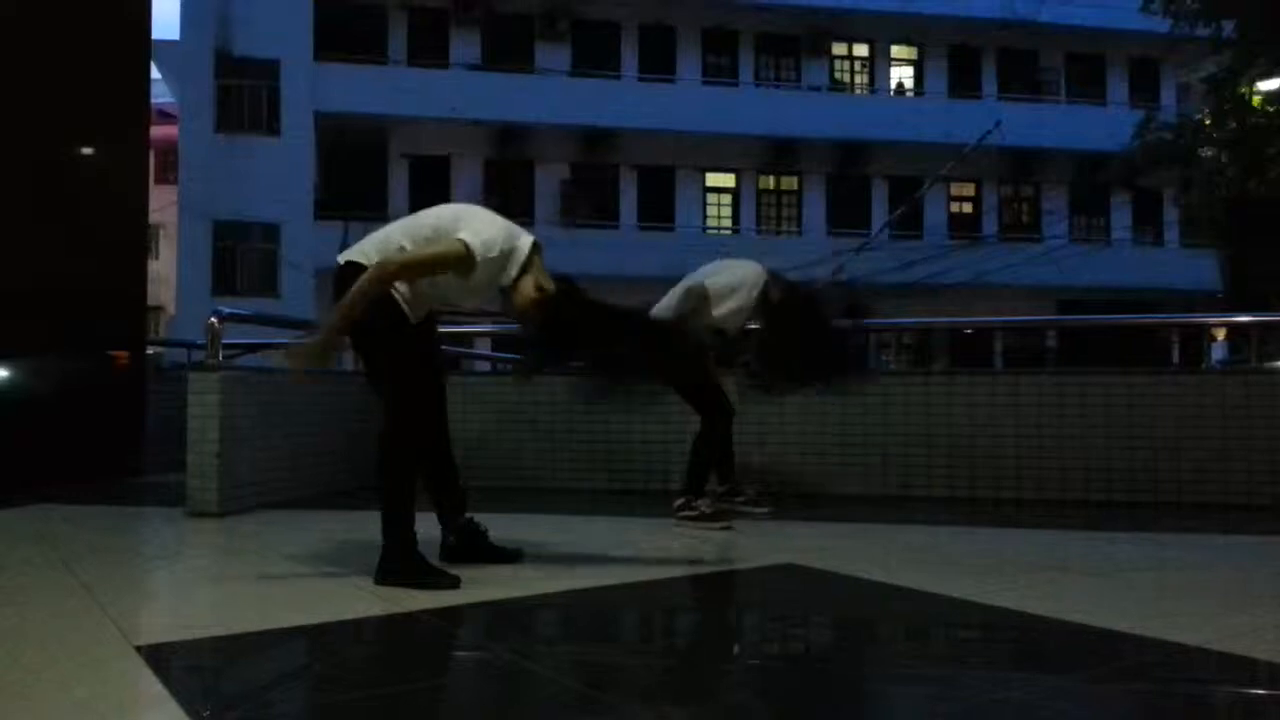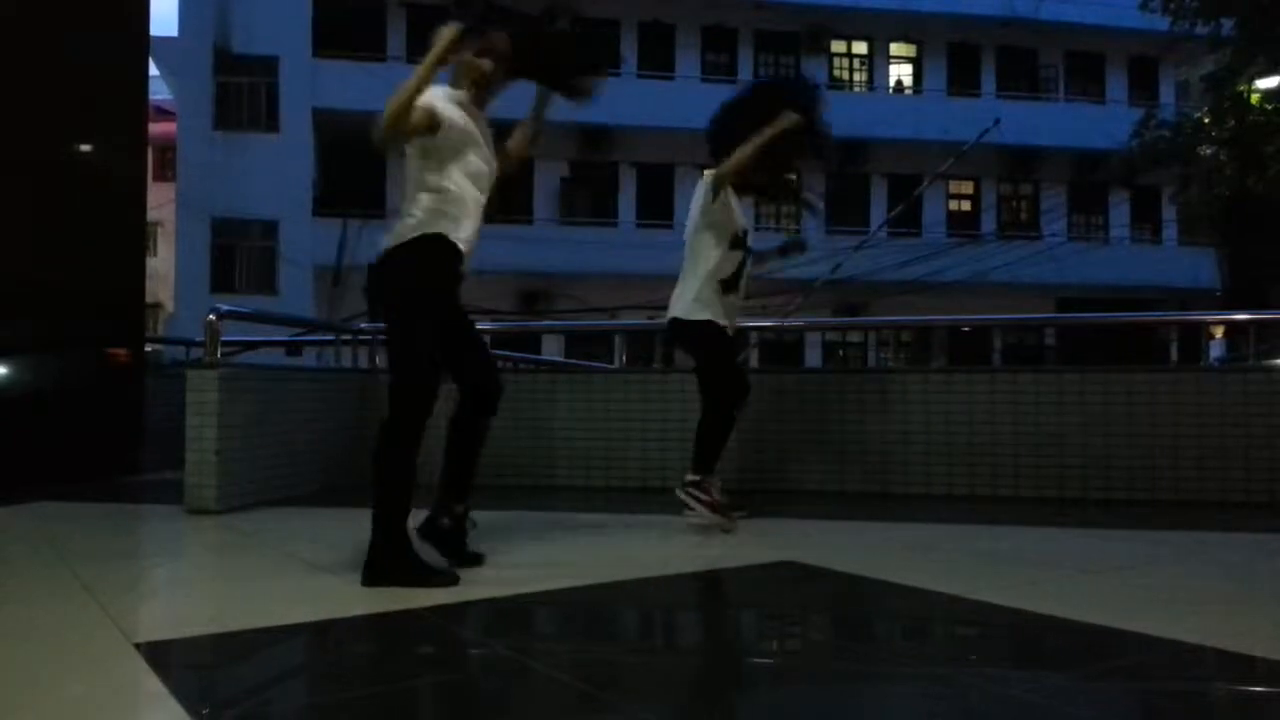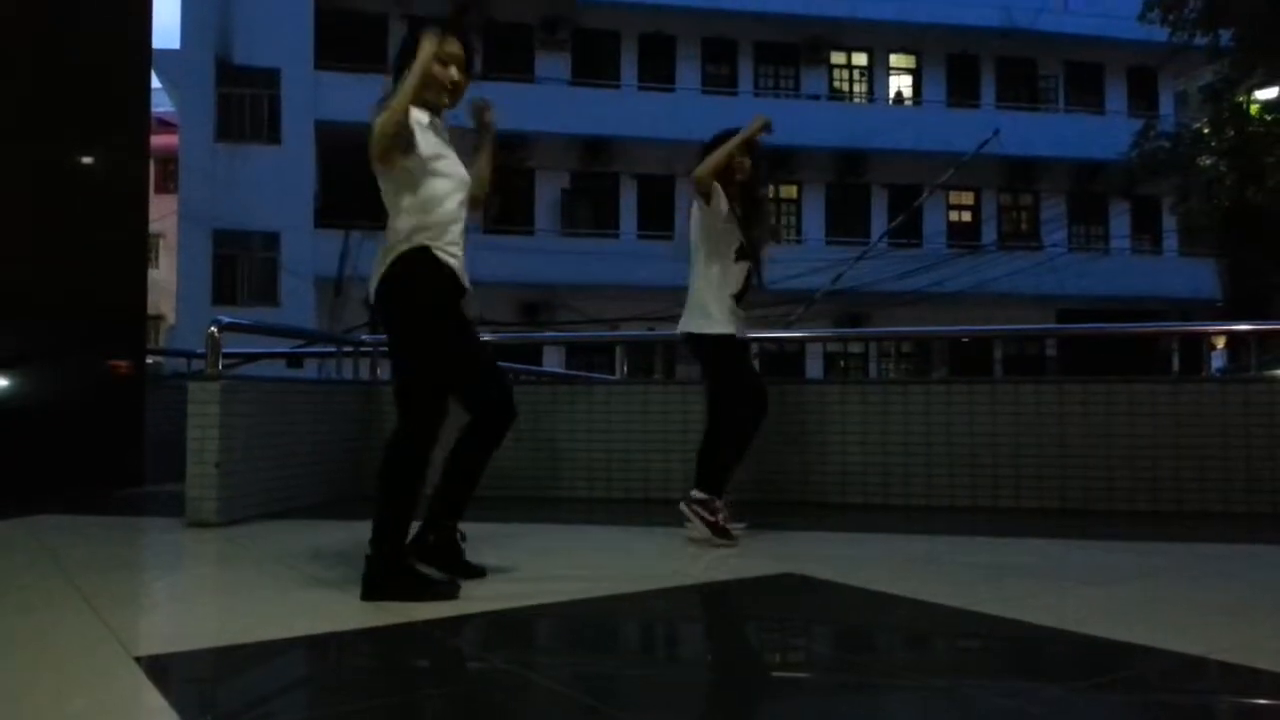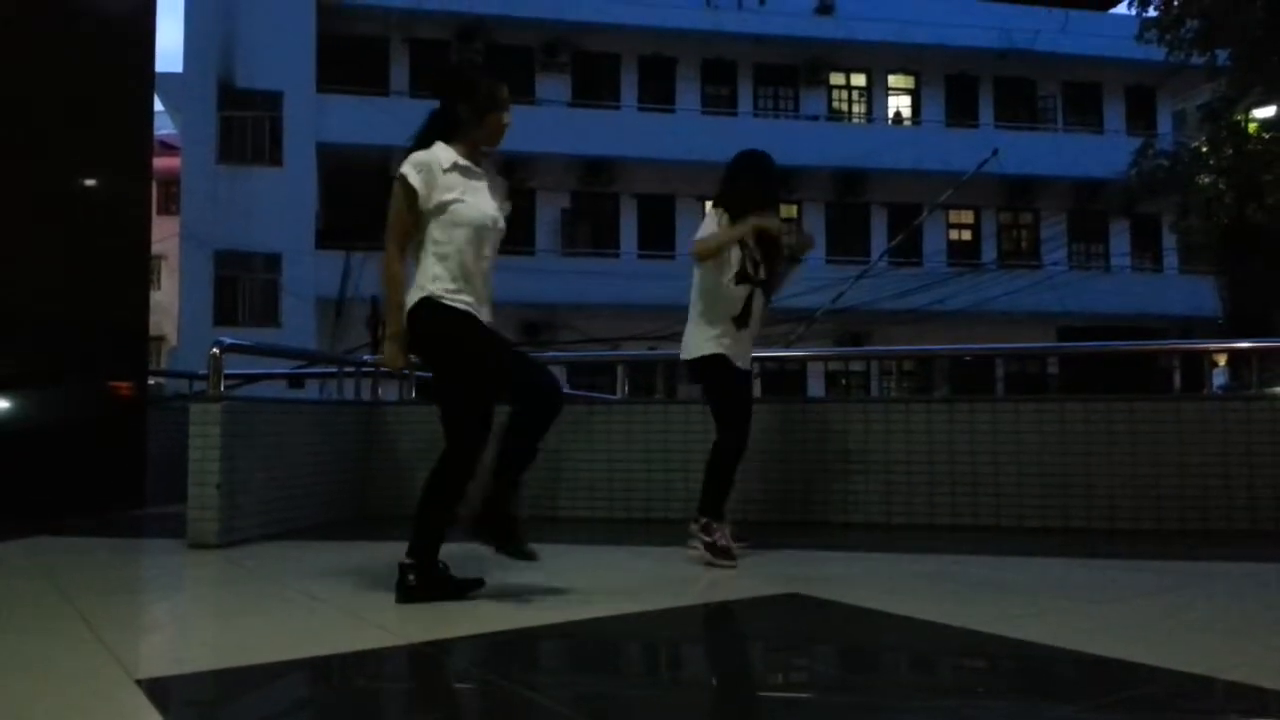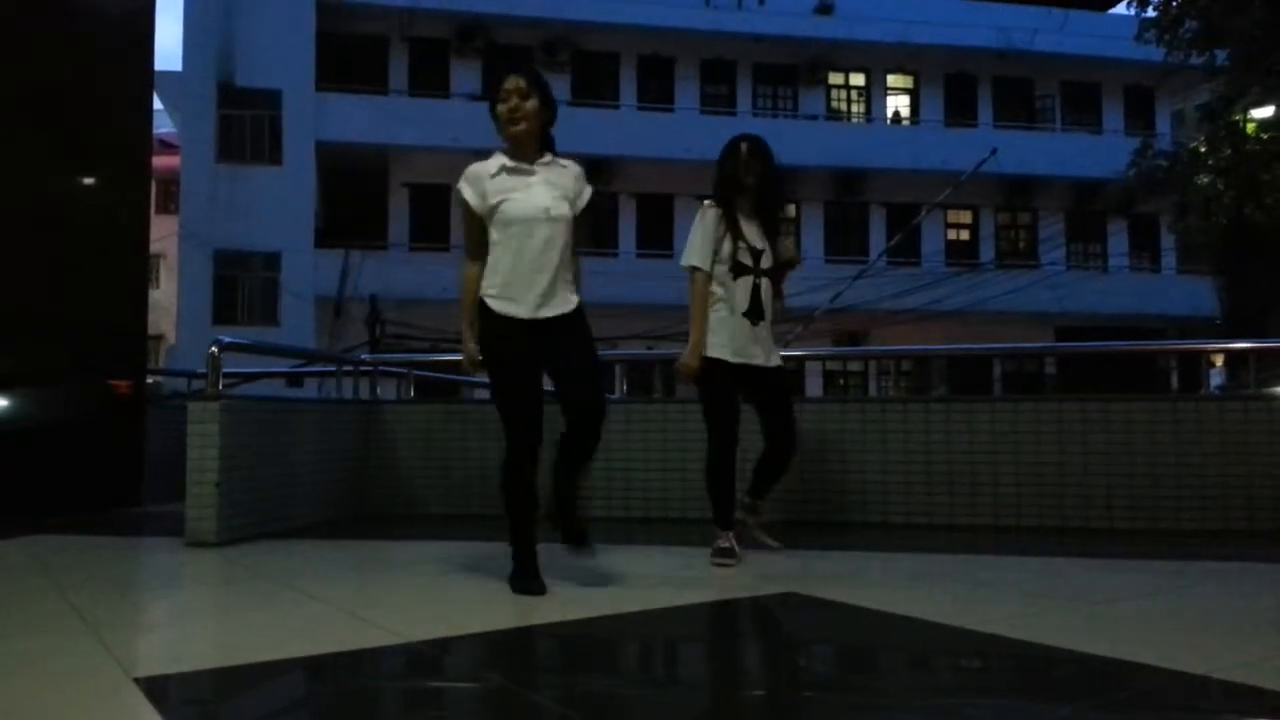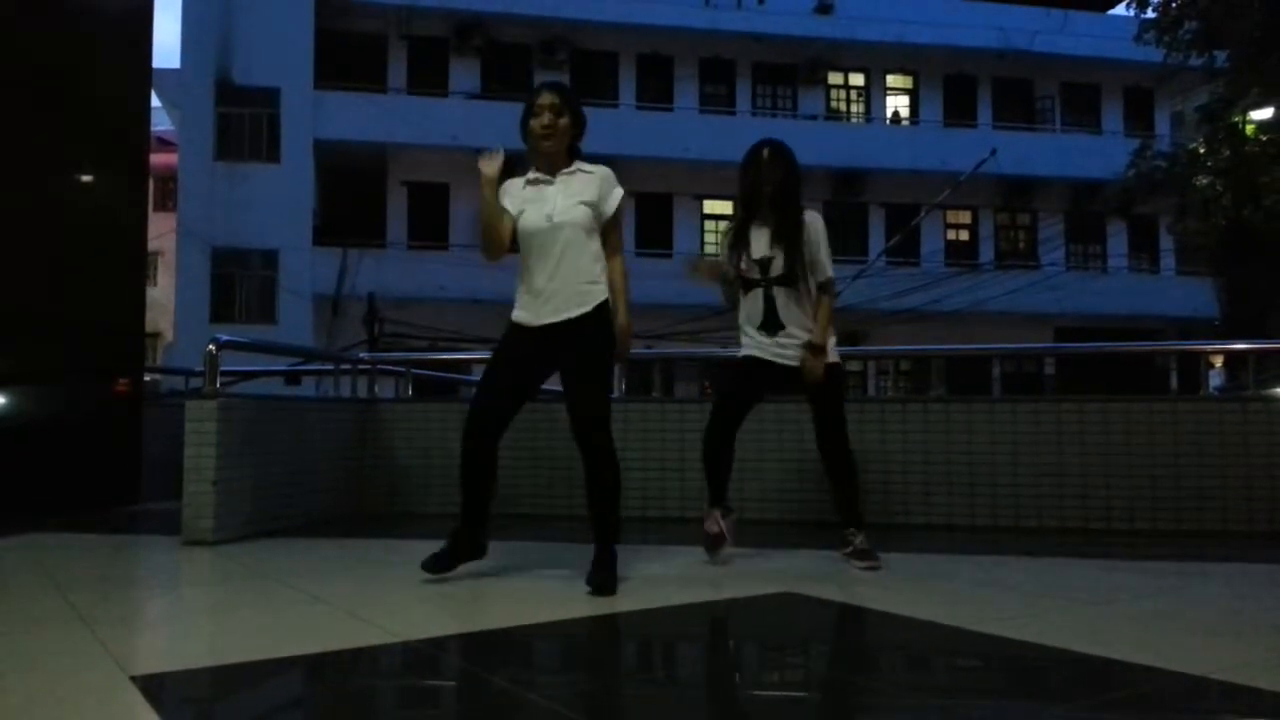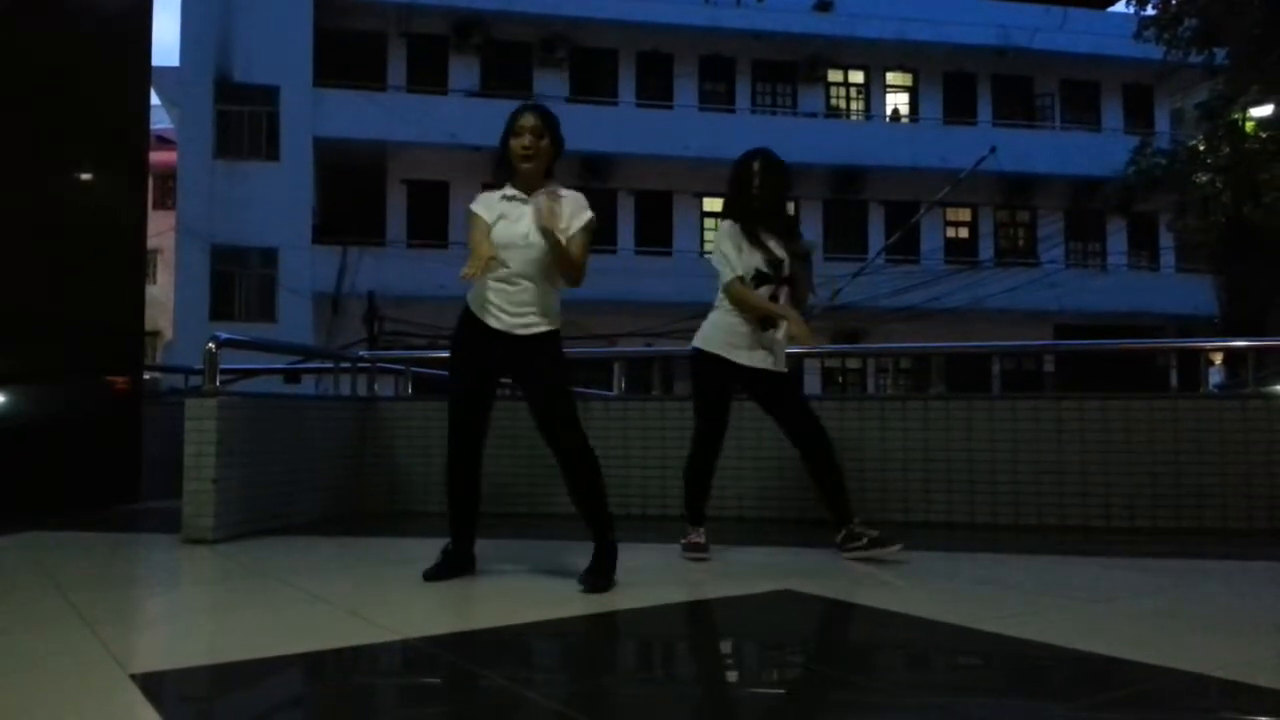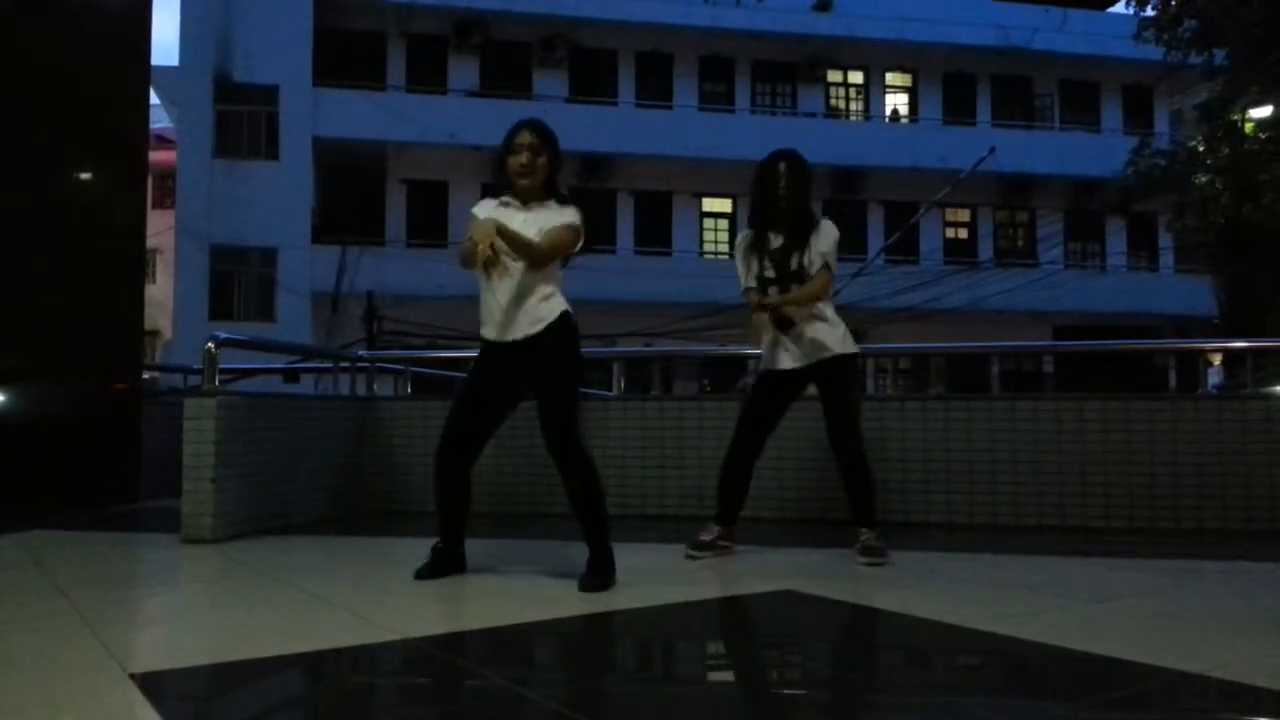
dt=0.5s
person 1, frame 1
left shoulder: (524, 259)
right shoulder: (494, 246)
right elbow: (386, 271)
right wrist: (326, 340)
left hip: (406, 300)
right hip: (370, 286)
left knee: (430, 414)
right knee: (411, 410)
left ankle: (459, 532)
right ankle: (396, 555)
person 1, frame 2
left shoulder: (477, 124)
right shoulder: (439, 105)
left elbow: (508, 159)
right elbow: (388, 131)
left wrist: (540, 104)
right wrist: (435, 54)
left hip: (430, 271)
right hip: (416, 266)
left knee: (483, 387)
right knee: (412, 405)
left ankle: (448, 517)
right ankle: (386, 554)
person 1, frame 3
left shoulder: (437, 136)
right shoulder: (406, 126)
left elbow: (473, 194)
right elbow: (381, 146)
left wrist: (486, 139)
right wrist: (420, 58)
left hip: (440, 291)
right hip: (417, 282)
left knee: (495, 408)
right knee: (421, 420)
left ankle: (437, 533)
right ankle: (386, 564)
person 1, frame 4
left shoulder: (491, 182)
right shoulder: (425, 166)
right elbow: (394, 251)
right wrist: (395, 331)
left hip: (471, 321)
right hip: (439, 316)
left knee: (465, 444)
right knee: (542, 391)
left ankle: (420, 567)
right ankle: (497, 512)
person 1, frame 5
left shoulder: (570, 174)
right shoulder: (481, 176)
left elbow: (570, 251)
right elbow: (475, 259)
left wrist: (575, 309)
right wrist: (467, 328)
left hip: (563, 318)
right hip: (505, 320)
left knee: (589, 417)
right knee: (521, 438)
left ankle: (564, 496)
right ankle: (524, 559)
person 1, frame 6
left shoulder: (599, 180)
right shoulder: (514, 190)
left elbow: (613, 254)
right elbow: (495, 248)
left wrist: (621, 313)
right wrist: (487, 184)
left hip: (586, 322)
right hip: (528, 325)
left knee: (593, 437)
right knee: (480, 424)
left ankle: (605, 555)
right ankle: (470, 534)
person 1, frame 7
left shoulder: (572, 204)
right shoulder: (488, 201)
left elbow: (574, 274)
right elbow: (477, 248)
left wrist: (553, 234)
right wrist: (481, 253)
left hip: (538, 338)
right hip: (479, 330)
left knee: (568, 439)
right knee: (463, 440)
left ankle: (605, 549)
right ankle: (461, 548)
person 1, frame 8
left shoulder: (563, 217)
right shoulder: (487, 207)
left elbow: (539, 256)
right elbow: (467, 256)
left wrist: (498, 230)
right wrist: (482, 241)
left hip: (548, 339)
right hip: (498, 346)
left knee: (564, 445)
right knee: (454, 448)
left ankle: (600, 554)
right ankle: (450, 549)
person 2, frame 1
left shoulder: (762, 292)
right shoulder: (752, 278)
right elbow: (695, 294)
left hip: (686, 346)
right hip: (651, 342)
left knee: (720, 411)
right knee: (718, 413)
left ankle: (731, 490)
right ankle: (689, 501)
person 2, frame 2
left shoulder: (731, 202)
right shoulder: (714, 188)
right elbow: (725, 170)
left wrist: (778, 251)
right wrist: (777, 128)
left hip: (715, 315)
right hip: (697, 314)
left knee: (728, 394)
right knee: (727, 394)
left ankle: (703, 482)
right ankle: (697, 481)
person 2, frame 3
left shoulder: (742, 206)
right shoulder: (711, 197)
left elbow: (748, 256)
right elbow: (700, 175)
left wrist: (761, 223)
right wrist: (743, 134)
left hip: (722, 324)
right hip: (711, 324)
left knee: (726, 415)
right knee: (750, 407)
left ankle: (704, 500)
right ankle: (704, 497)
person 2, frame 4
left shoulder: (760, 237)
right shoulder: (720, 220)
left elbow: (766, 291)
right elbow: (701, 252)
left wrist: (791, 257)
right wrist: (751, 224)
left hip: (737, 351)
right hip: (709, 346)
left knee: (734, 434)
right knee: (733, 431)
left ankle: (709, 521)
right ankle: (708, 521)
person 2, frame 5
left shoulder: (772, 223)
right shoulder: (713, 216)
right elbow: (698, 283)
left wrist: (785, 266)
right wrist: (694, 346)
left hip: (762, 352)
right hip: (718, 350)
left knee: (784, 436)
right knee: (723, 442)
left ankle: (751, 504)
right ankle: (724, 532)
person 2, frame 6
left shoulder: (807, 223)
right shoulder: (736, 233)
left elbow: (825, 290)
right elbow: (734, 294)
left wrist: (817, 345)
right wrist: (715, 274)
left hip: (812, 353)
right hip: (757, 353)
left knee: (834, 443)
right knee: (719, 428)
left ankle: (854, 533)
right ankle: (718, 511)
person 2, frame 7
left shoulder: (788, 237)
right shoulder: (731, 229)
left elbow: (797, 297)
right elbow: (736, 290)
left wrist: (796, 289)
right wrist: (784, 314)
left hip: (768, 358)
right hip: (718, 349)
left knee: (814, 439)
right knee: (707, 441)
left ankle: (849, 529)
right ankle: (695, 528)
person 2, frame 8
left shoulder: (821, 230)
right shoulder: (749, 240)
left elbow: (821, 285)
right elbow: (752, 298)
left wrist: (771, 303)
right wrist: (788, 310)
left hip: (830, 350)
right hip: (779, 359)
left knee: (846, 442)
right knee: (743, 445)
left ankle: (867, 532)
right ankle: (722, 528)
